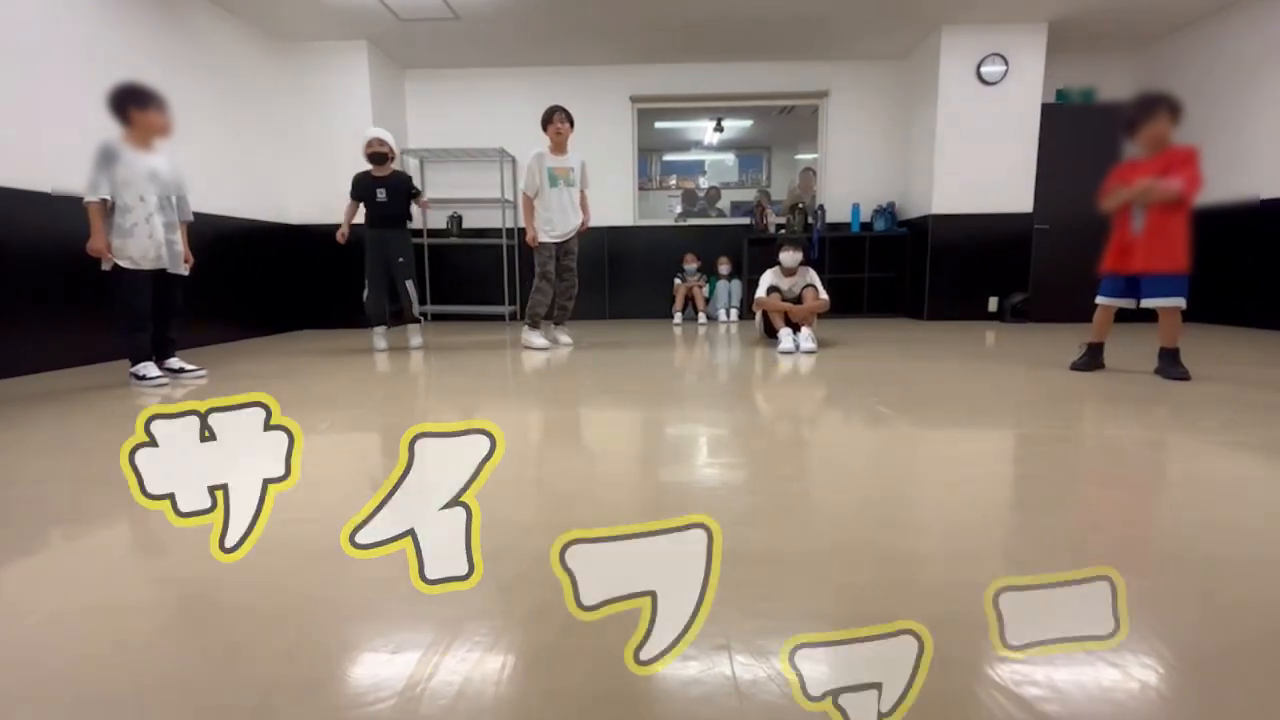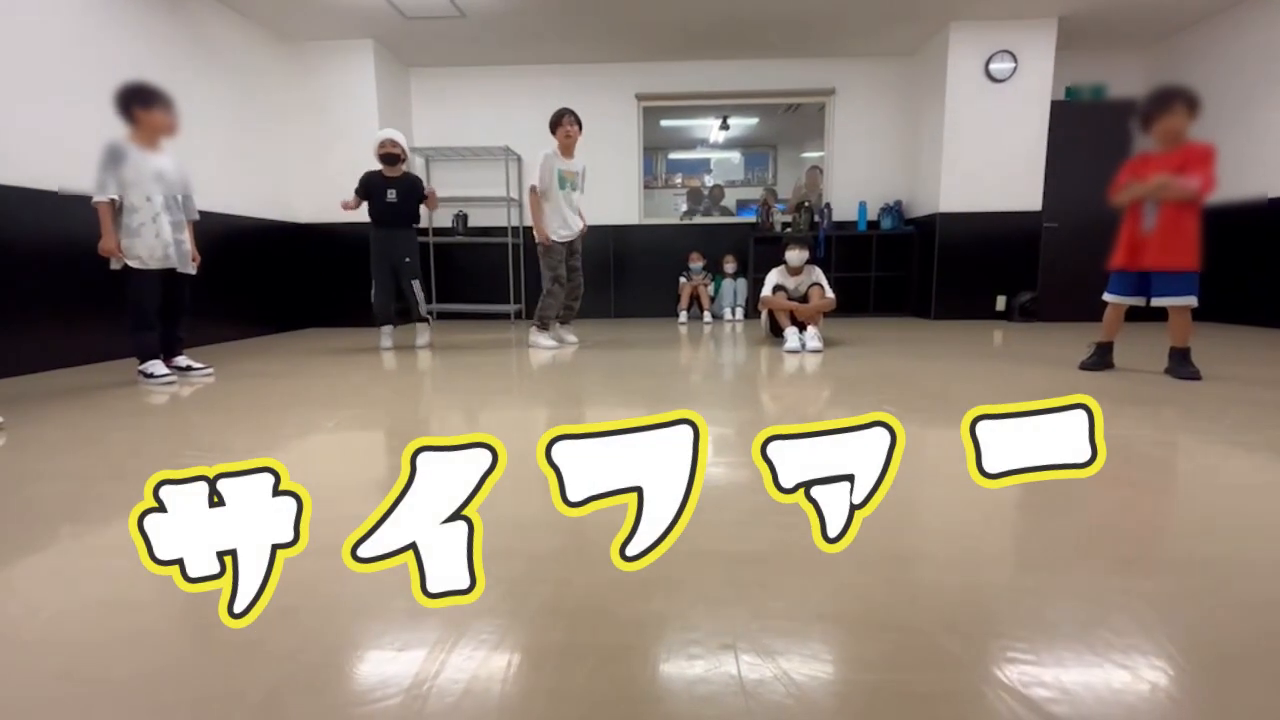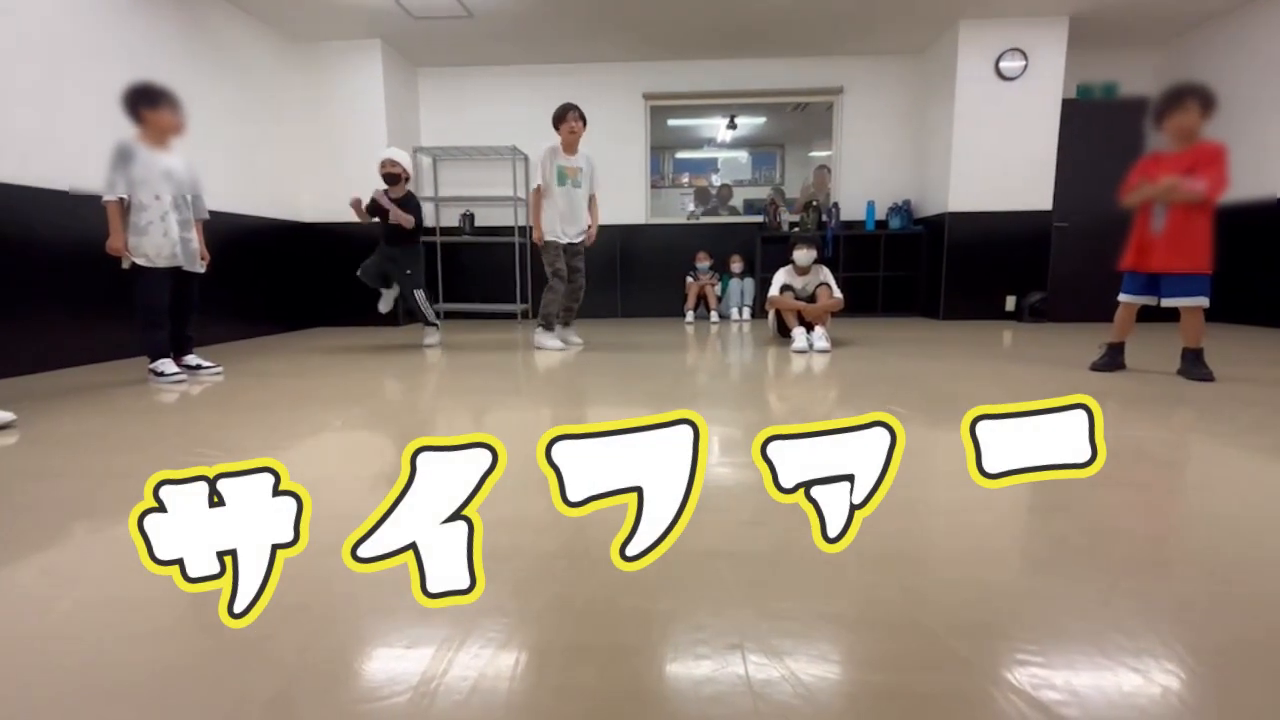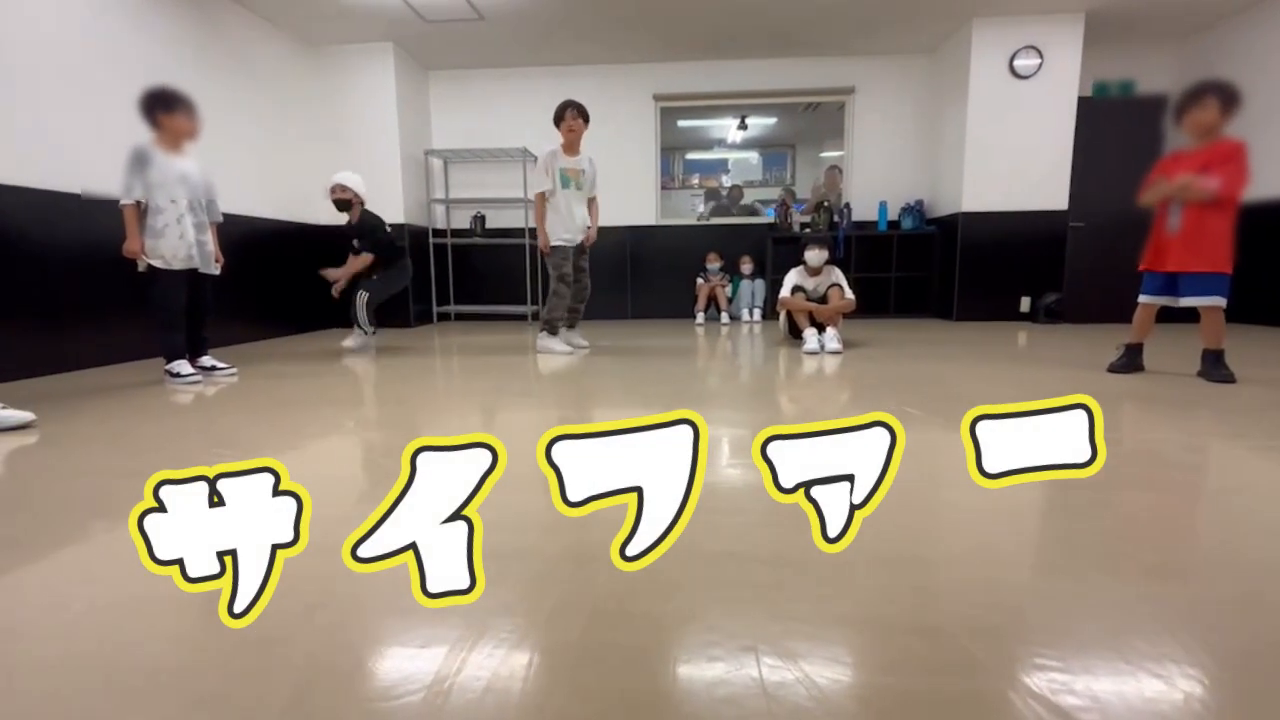
dt=0.5s
person 1, frame 1
left shoulder: (166, 163)
right shoulder: (112, 151)
left elbow: (180, 209)
right elbow: (97, 195)
left wrist: (185, 246)
right wrist: (97, 234)
left hip: (167, 252)
right hip: (130, 251)
left knee: (167, 307)
right knee: (136, 308)
left ankle: (166, 357)
right ankle: (141, 363)
person 1, frame 2
left shoulder: (171, 163)
right shoulder: (119, 151)
left elbow: (185, 208)
right elbow: (106, 195)
left wrist: (191, 245)
right wrist: (108, 235)
left hip: (175, 251)
right hip: (139, 250)
left knee: (176, 305)
right knee: (145, 306)
left ankle: (174, 355)
right ankle: (148, 360)
person 1, frame 3
left shoulder: (180, 163)
right shoulder: (128, 151)
left elbow: (195, 207)
right elbow: (114, 194)
left wrist: (200, 243)
right wrist: (116, 233)
left hip: (184, 250)
right hip: (148, 249)
left knee: (185, 303)
right knee: (154, 304)
left ankle: (184, 354)
right ankle: (159, 359)
person 1, frame 4
left shoulder: (194, 166)
right shoulder: (144, 155)
left elbow: (209, 210)
right elbow: (131, 199)
left wrist: (214, 246)
right wrist: (133, 237)
left hip: (198, 251)
right hip: (164, 251)
left knee: (200, 305)
right knee: (171, 306)
left ankle: (199, 355)
right ankle: (175, 360)
person 2, frame 1
left shoulder: (1184, 157)
right shoulder: (1125, 168)
left elbow: (1174, 190)
right elbow: (1106, 203)
left wrist: (1129, 195)
right wrist: (1138, 188)
left hip: (1164, 251)
right hip: (1123, 250)
left knee: (1169, 306)
right knee: (1107, 303)
left ankle: (1169, 357)
right ankle: (1093, 353)
person 2, frame 2
left shoulder: (1200, 154)
right shoulder: (1137, 162)
left elbow: (1190, 189)
right elbow: (1118, 197)
left wrist: (1143, 190)
right wrist: (1153, 185)
left hip: (1175, 250)
right hip: (1133, 247)
left knee: (1179, 305)
right knee: (1116, 302)
left ankle: (1179, 358)
right ankle: (1103, 352)
person 2, frame 3
left shoulder: (1212, 153)
right shoulder: (1150, 161)
left elbow: (1200, 192)
right elbow: (1128, 197)
left wrist: (1152, 192)
right wrist: (1163, 187)
left hip: (1187, 250)
right hip: (1145, 247)
left knee: (1191, 305)
right knee: (1128, 301)
left ankle: (1192, 359)
right ankle: (1114, 353)
person 2, frame 4
left shoulder: (1232, 150)
right shoulder: (1171, 160)
left elbow: (1215, 189)
right elbow: (1145, 197)
left wrist: (1170, 189)
right wrist: (1179, 185)
left hip: (1207, 249)
right hip: (1164, 246)
left knee: (1211, 305)
right knee: (1147, 302)
left ankle: (1213, 360)
right ankle: (1132, 354)
person 3, frame 1
left shoulder: (577, 161)
right shoulder: (538, 159)
right elbow: (528, 196)
left wrist: (585, 214)
right wrist: (529, 228)
left hip: (570, 232)
right hip: (545, 232)
left knee: (568, 281)
right knee: (544, 278)
left ankle: (558, 327)
right ankle: (531, 329)
person 3, frame 2
left shoulder: (579, 165)
right shoulder: (548, 158)
right elbow: (534, 193)
left wrist: (581, 219)
right wrist: (539, 227)
left hip: (573, 233)
right hip: (551, 234)
left knee: (575, 281)
right knee: (556, 281)
left ankle: (563, 326)
right ankle: (539, 330)
person 3, frame 3
left shoulder: (586, 160)
right shoulder: (550, 154)
left elbow: (591, 197)
right elbow: (537, 192)
left wrist: (594, 225)
right wrist: (536, 226)
left hip: (576, 234)
right hip: (550, 233)
left knee: (575, 282)
right knee: (557, 280)
left ankle: (564, 327)
right ankle: (545, 330)
person 3, frame 4
left shoulder: (588, 162)
right shoulder: (549, 158)
right elbow: (540, 197)
left wrist: (594, 226)
right wrist: (541, 233)
left hip: (580, 236)
right hip: (556, 236)
left knee: (581, 285)
right knee: (563, 282)
left ankle: (569, 330)
right ankle: (548, 335)
person 4, frame 1
left shoulder: (402, 179)
right shoulder: (361, 180)
left elbow: (418, 199)
right elbow: (354, 203)
left wrist: (423, 203)
right wrist: (345, 225)
left hip: (398, 236)
right hip: (374, 237)
left knee: (406, 282)
right knee: (374, 285)
left ankle: (414, 329)
right ankle: (379, 330)
person 4, frame 2
left shoulder: (412, 181)
right shoulder: (370, 179)
left elbow: (432, 206)
right elbow: (357, 200)
left wrist: (432, 196)
right wrist: (348, 204)
left hip: (405, 236)
right hip: (380, 237)
left knee: (412, 282)
right knee: (381, 286)
left ankle: (422, 327)
right ankle: (386, 330)
person 4, frame 3
left shoulder: (411, 200)
right shoulder: (379, 197)
left elbow: (410, 223)
right elbow: (366, 218)
left wrist: (388, 205)
right wrist: (357, 207)
left hip: (409, 251)
right hip: (386, 249)
left knee: (416, 292)
right knee: (366, 272)
left ankle: (432, 329)
right ankle: (388, 288)
person 4, frame 4
left shoulder: (370, 223)
right shoulder: (351, 227)
left elbow: (367, 257)
right elbow: (355, 255)
left wrist: (343, 273)
right wrist: (344, 280)
left hip: (396, 268)
right hip: (382, 267)
left knee: (364, 295)
right knee: (361, 299)
left ankle: (363, 334)
right ankle: (365, 334)
